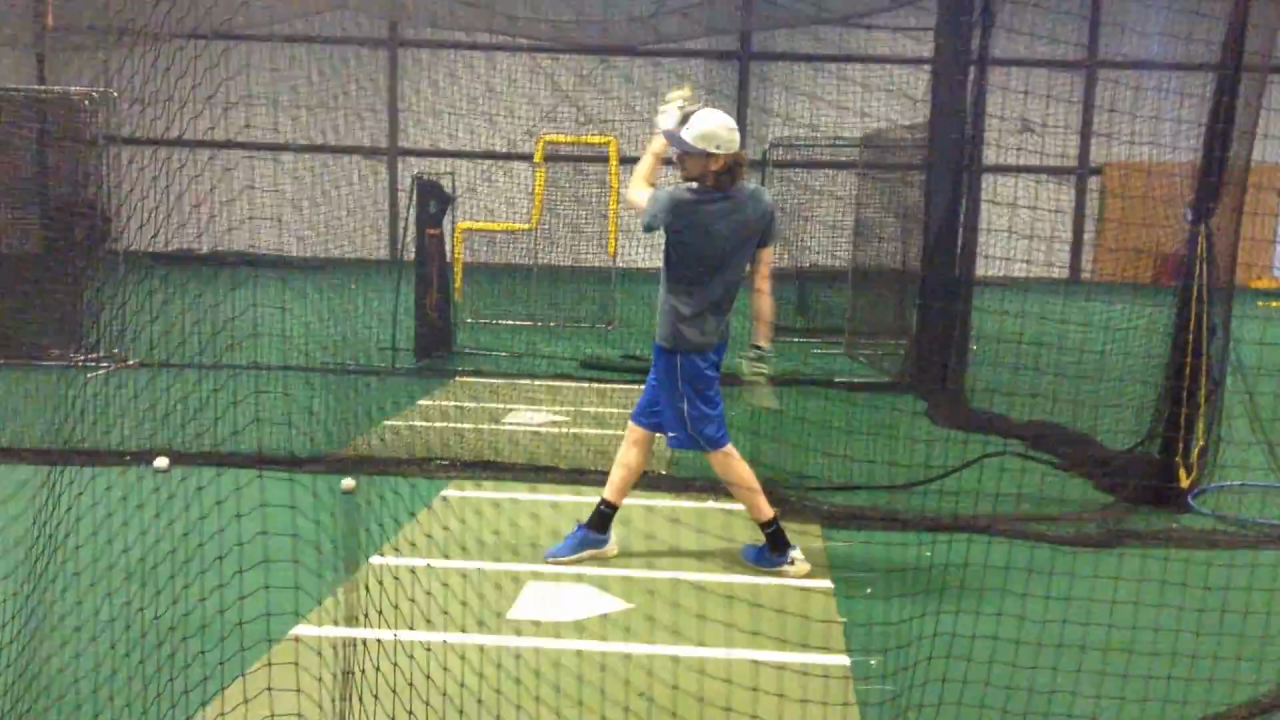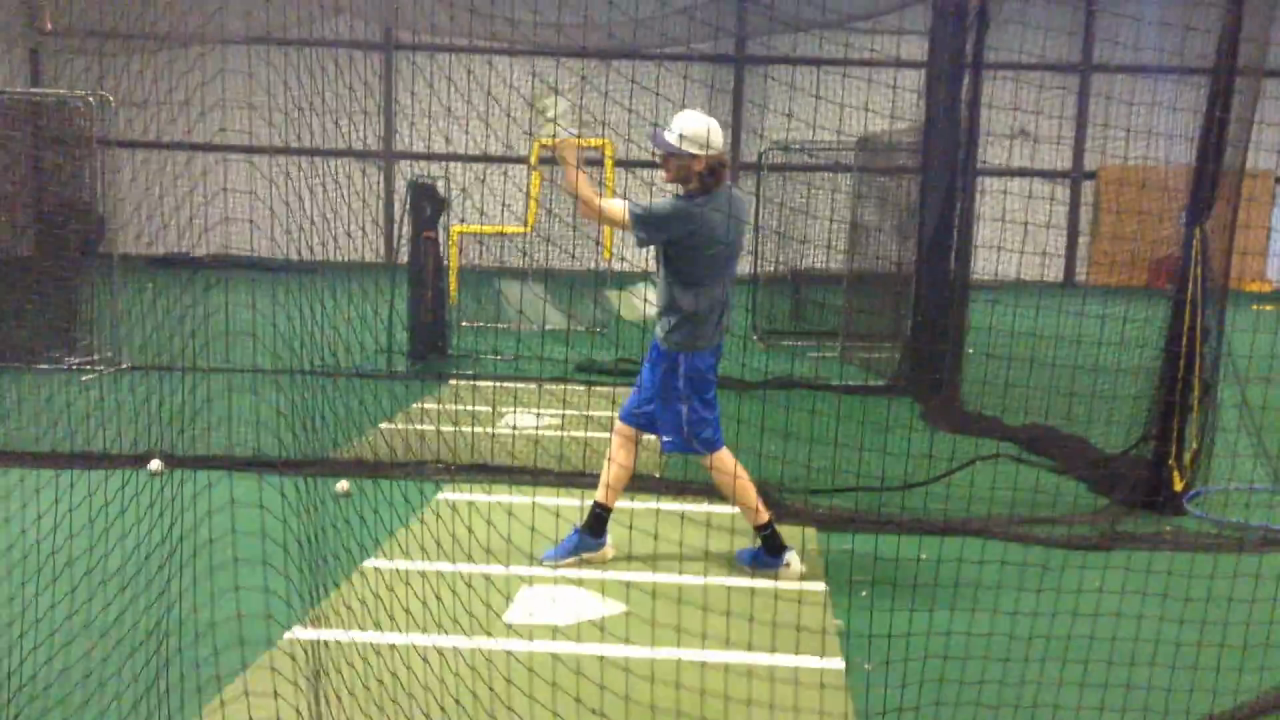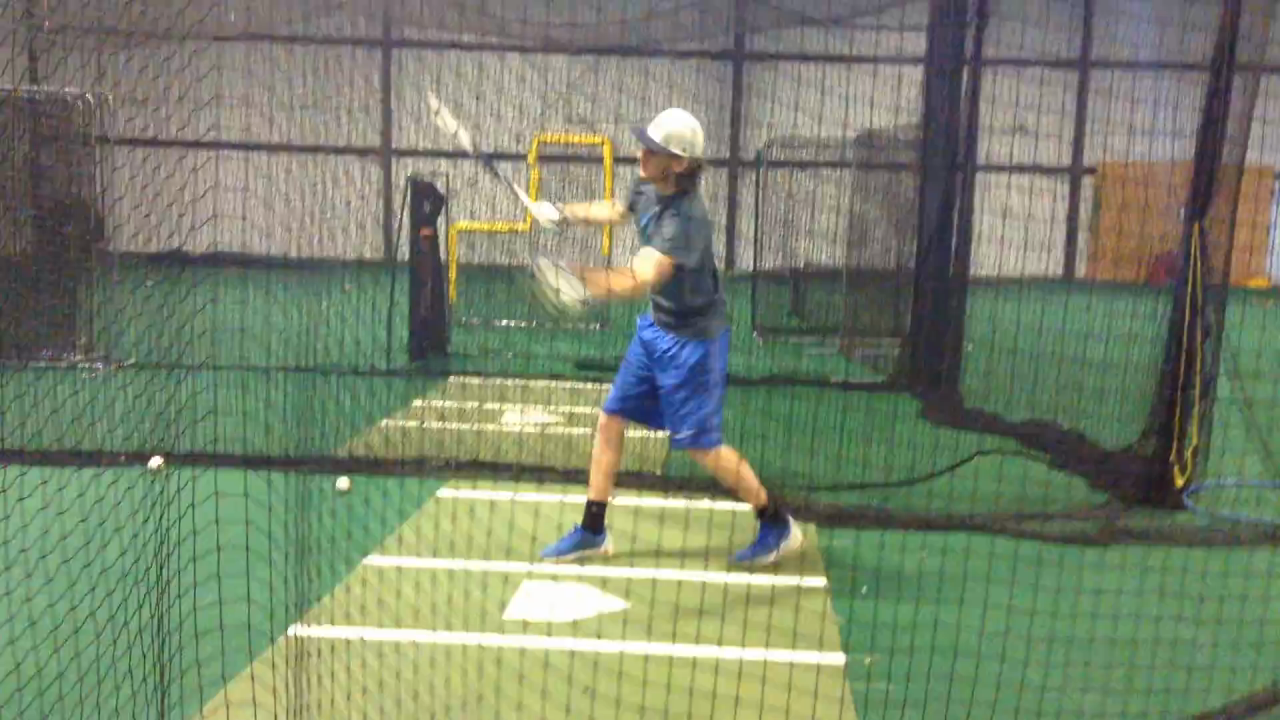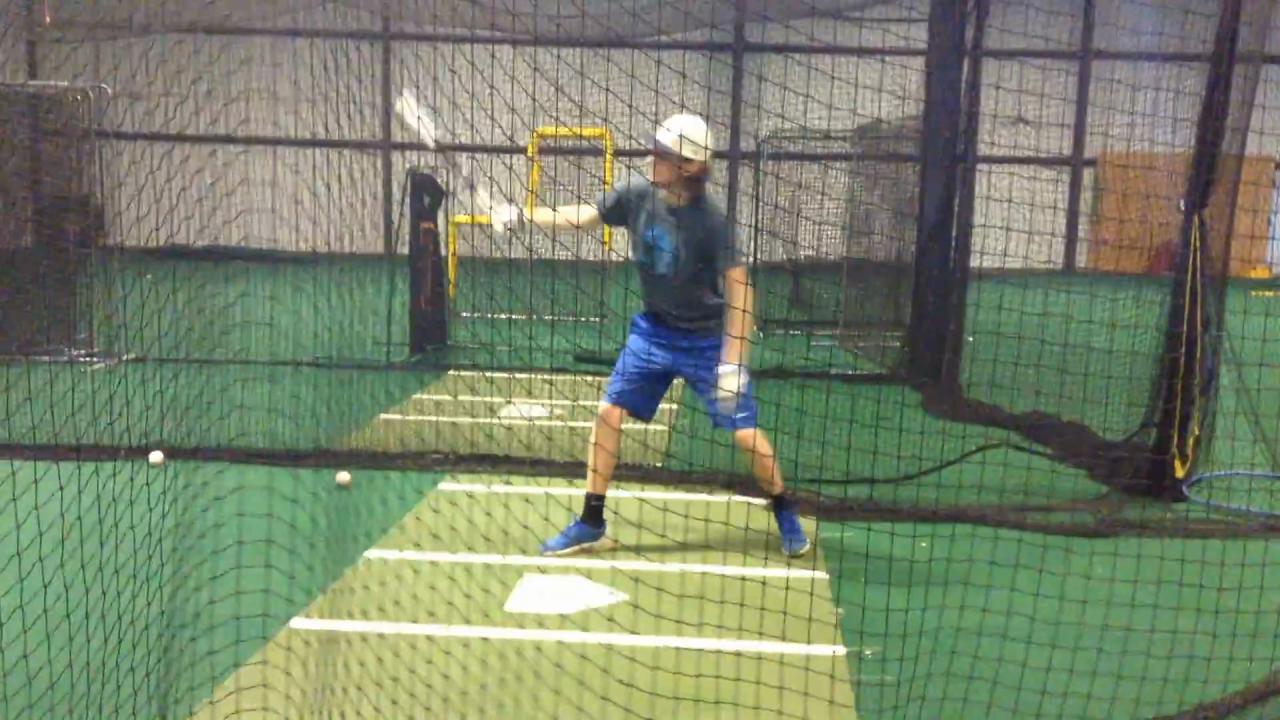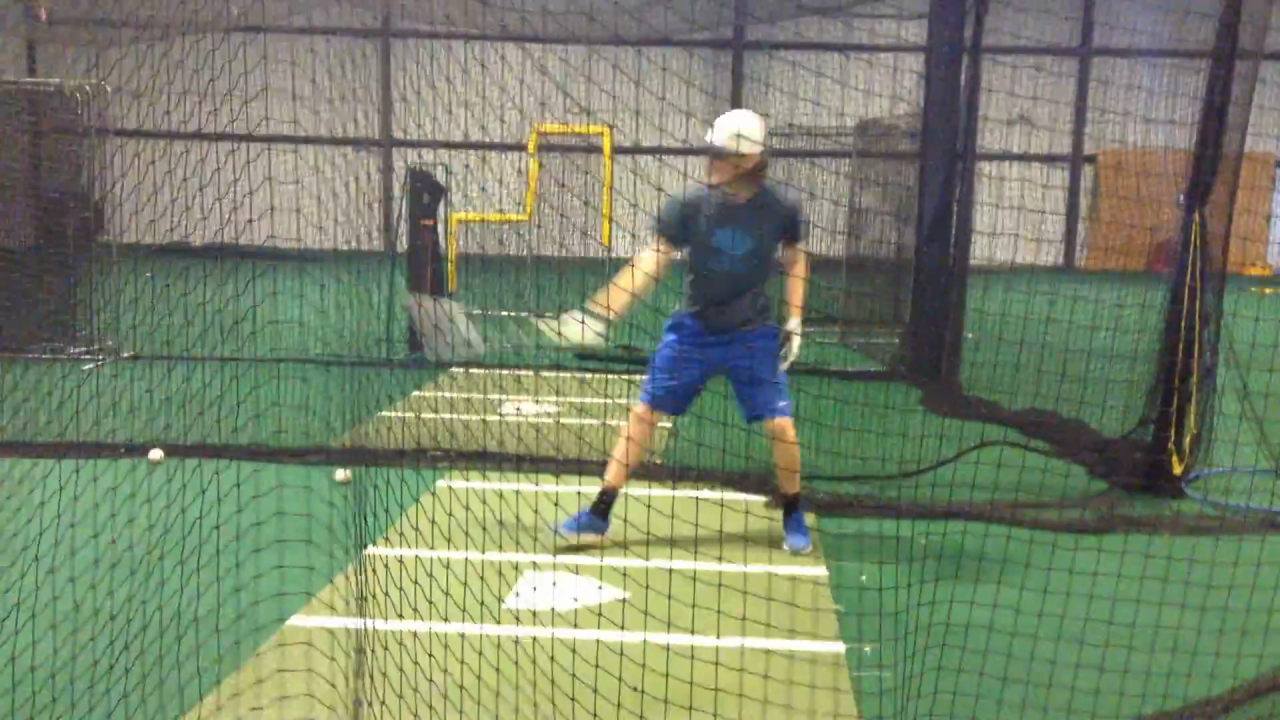
dt=0.2s
person 1, frame 1
left shoulder: (680, 206)
right shoulder: (758, 204)
left elbow: (634, 192)
right elbow: (761, 279)
left wrist: (661, 131)
right wrist: (759, 344)
left hip: (685, 340)
right hip: (702, 335)
left knee: (713, 443)
right knee: (642, 428)
left ankle: (781, 547)
right ankle: (597, 531)
person 1, frame 2
left shoulder: (683, 213)
right shoulder: (728, 200)
left elbow: (602, 211)
left wrist: (568, 164)
left hip: (684, 343)
right hip: (676, 337)
left knee: (707, 447)
right knee: (626, 427)
left ankle: (776, 549)
right ankle: (593, 535)
person 1, frame 3
left shoulder: (684, 218)
right shoulder: (651, 190)
left elbow: (640, 280)
right elbow: (617, 209)
left wrist: (585, 283)
right wrist: (562, 212)
left hip: (693, 338)
right hip: (656, 327)
left knee: (702, 445)
right knee: (610, 419)
left ankle: (776, 524)
right ankle: (593, 530)
person 1, frame 4
left shoulder: (710, 222)
right shoulder: (639, 195)
left elbow: (739, 292)
right elbow: (584, 216)
left wrist: (733, 363)
right wrist: (522, 215)
left hip: (706, 337)
right hip: (654, 329)
left knee: (745, 433)
right knee: (609, 413)
left ankle: (784, 512)
right ankle: (593, 522)
person 1, frame 5
left shoulder: (780, 208)
right shoulder: (691, 203)
left elbow: (795, 261)
right elbow: (650, 265)
left wrist: (793, 321)
right wrist: (601, 311)
left hip: (752, 333)
right hip: (695, 327)
left knee: (781, 425)
right knee: (643, 413)
left ankle: (793, 515)
right ankle: (599, 514)
